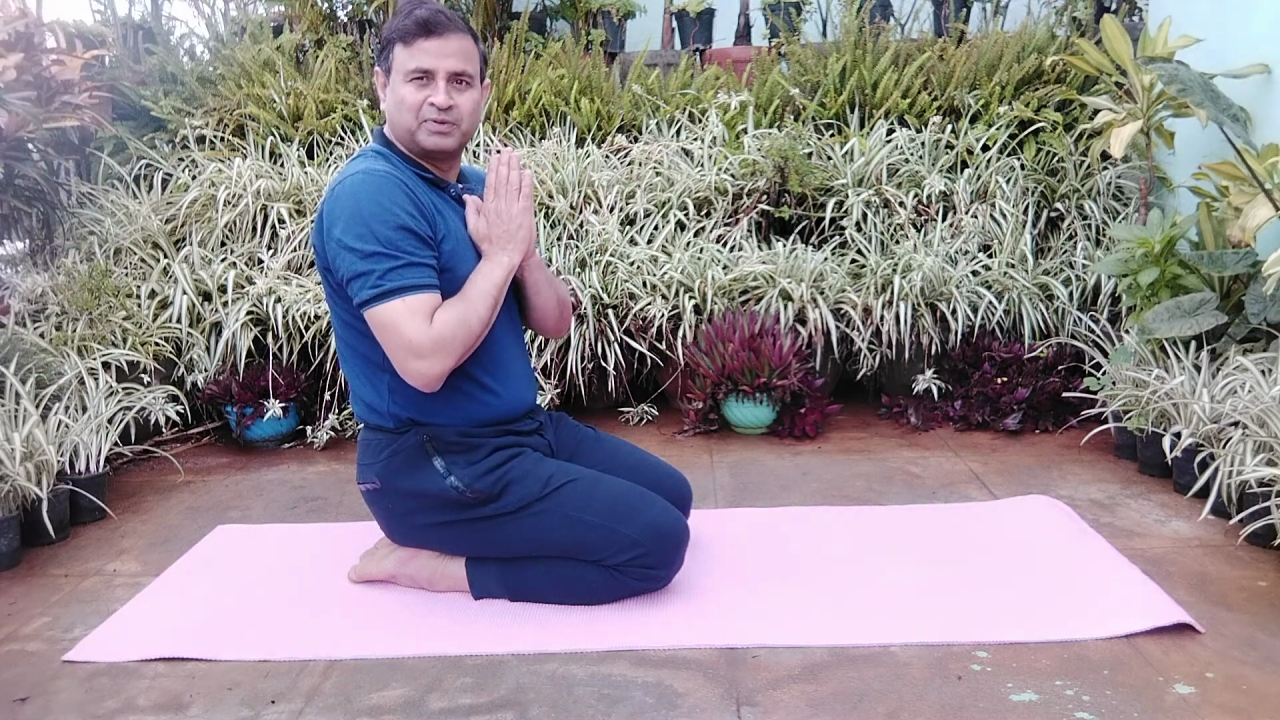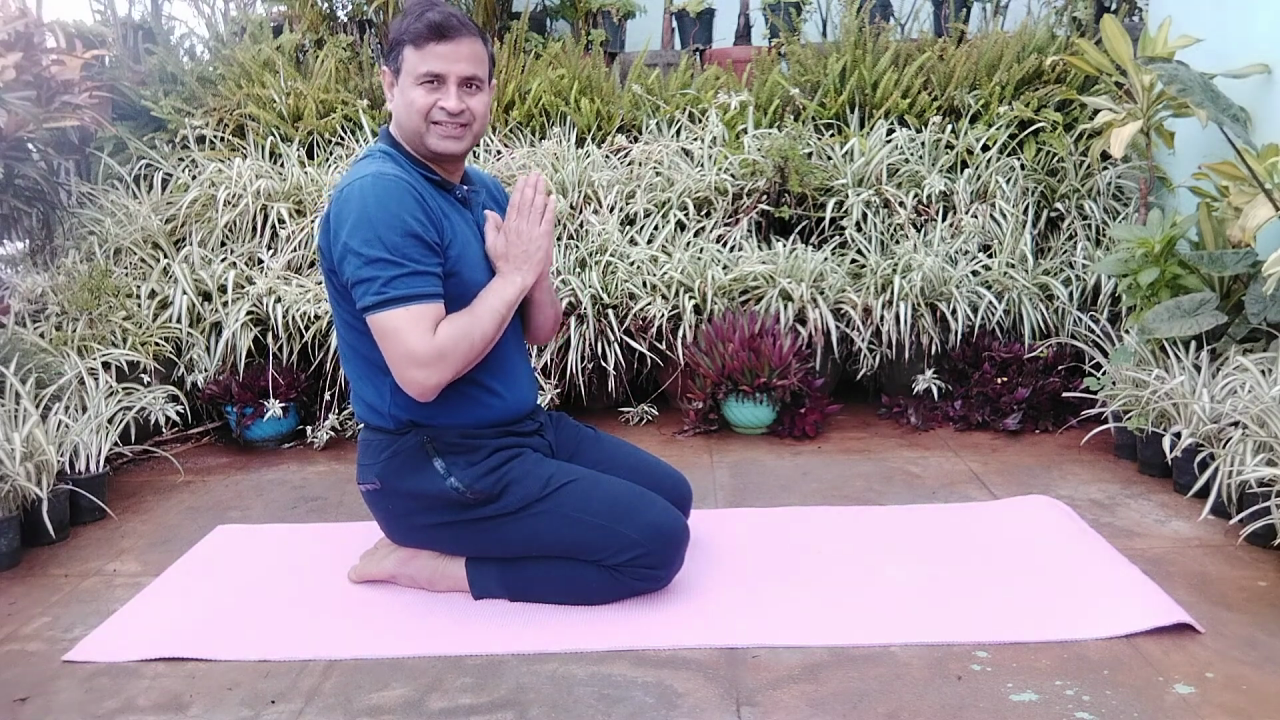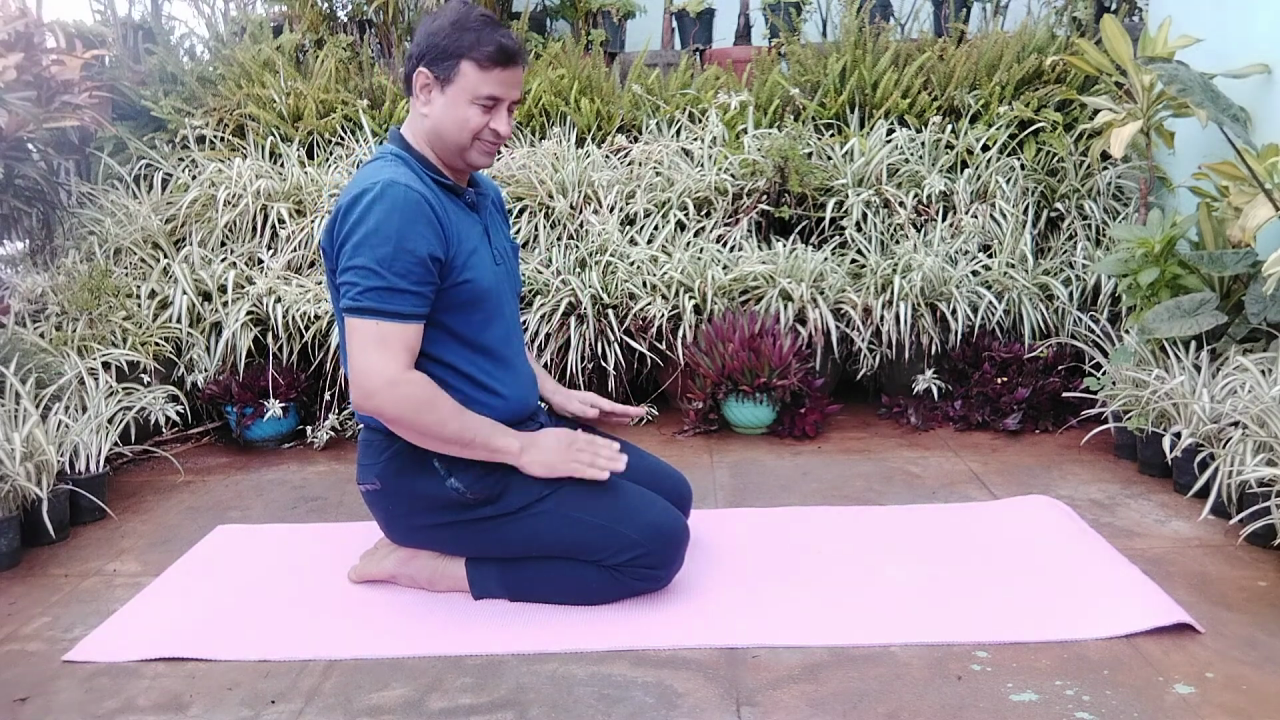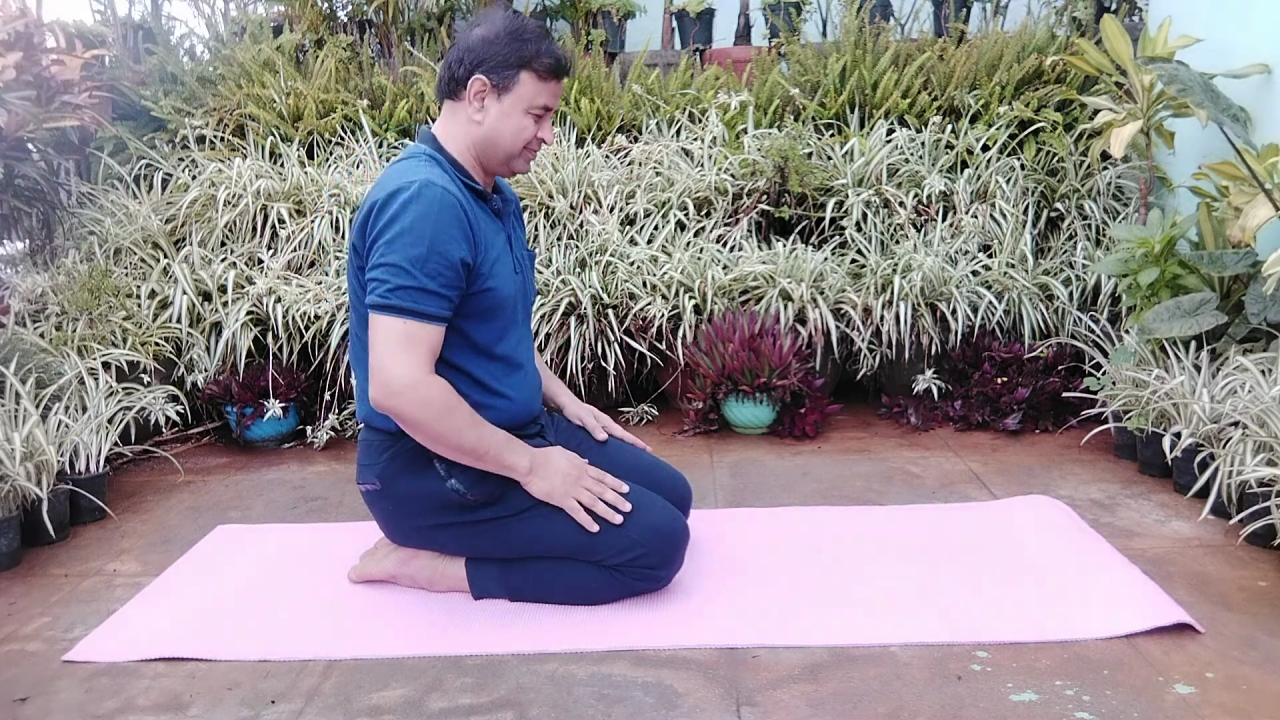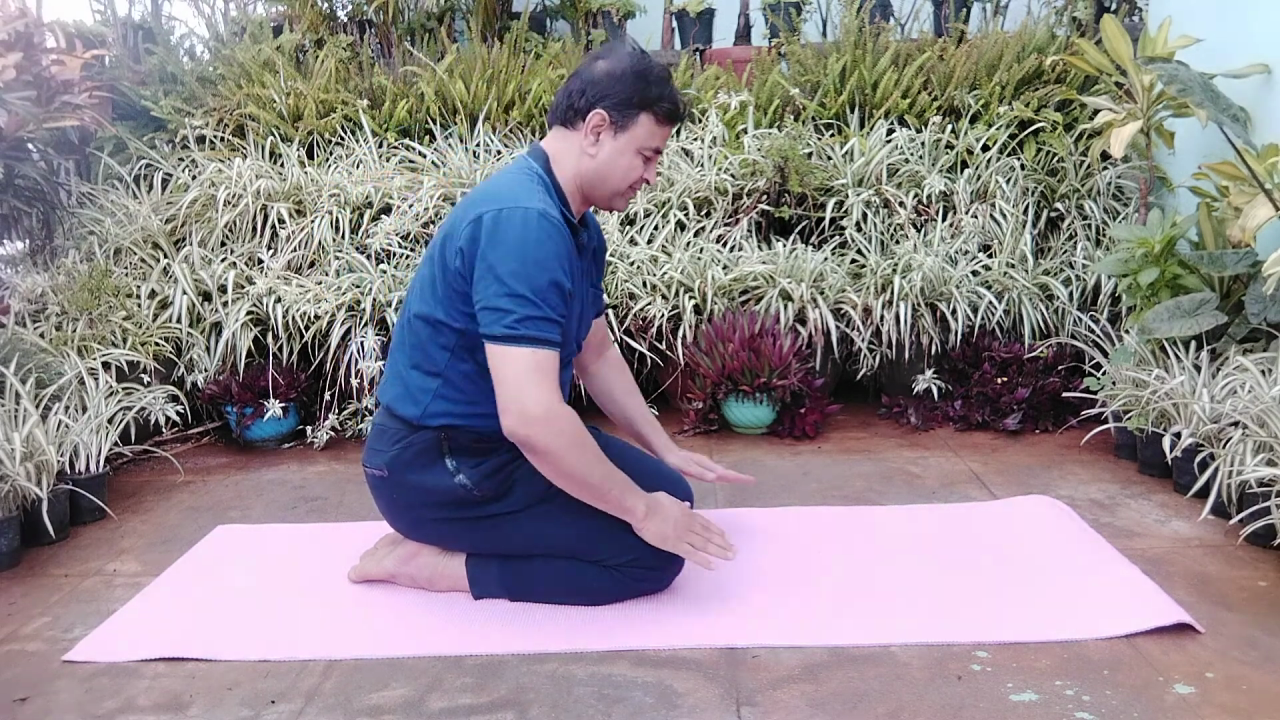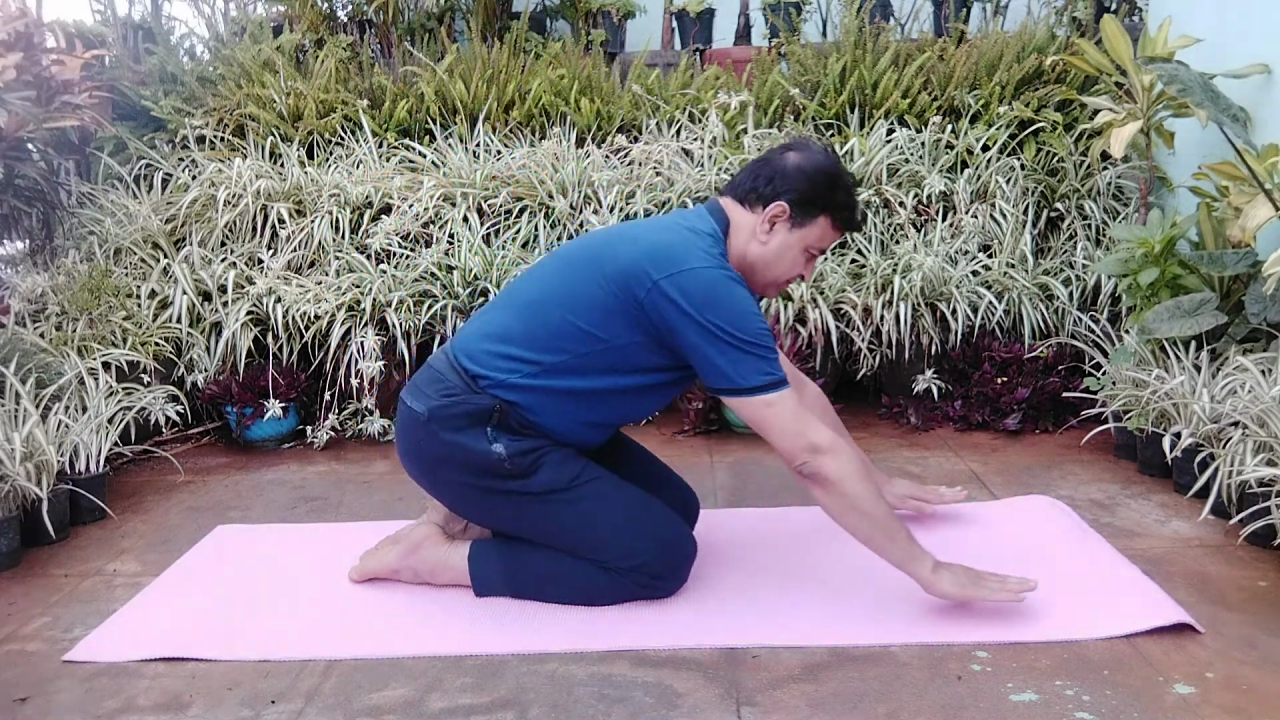
dt=0.4s
person 1, frame 1
left shoulder: (480, 188)
right shoulder: (369, 195)
left elbow: (555, 323)
right elbow: (426, 361)
left wrist: (523, 250)
right wrist: (500, 254)
right hip: (432, 464)
left knee: (670, 495)
right knee: (656, 541)
left ankle: (435, 546)
right ankle: (425, 562)
person 1, frame 2
left shoulder: (486, 191)
right shoulder: (377, 197)
left elbow: (543, 330)
right elbow: (423, 370)
left wrist: (534, 269)
right wrist: (514, 273)
right hip: (433, 465)
left knee: (670, 494)
right knee: (656, 540)
left ankle: (441, 544)
right ankle: (426, 561)
person 1, frame 3
left shoulder: (481, 193)
right shoulder: (390, 201)
right elbow: (380, 387)
left wrist: (551, 391)
right wrist: (521, 448)
left hip: (511, 431)
right hip: (434, 468)
left knee: (669, 495)
right knee: (655, 541)
left ankle: (445, 543)
right ankle: (425, 561)
person 1, frame 4
left shoulder: (494, 195)
right shoulder: (424, 201)
right elbow: (398, 388)
left wrist: (564, 401)
right wrist: (528, 466)
right hip: (433, 468)
left knee: (670, 496)
right knee: (655, 542)
left ankle: (444, 545)
right ankle: (423, 559)
person 1, frame 5
left shoulder: (576, 222)
right shoulder: (524, 221)
left elbow: (596, 351)
right elbow: (530, 416)
left wrist: (665, 449)
right wrist: (642, 512)
left hip: (501, 442)
right hip: (441, 464)
left knee: (671, 497)
right knee: (656, 550)
left ankle: (454, 539)
right ankle: (432, 560)
person 1, frame 6
left shoulder: (703, 251)
right shoulder: (699, 279)
left elbow: (796, 392)
right elbow: (813, 454)
left wrist: (880, 486)
right wrist: (929, 569)
left hip: (508, 421)
right hip: (466, 432)
left knee: (676, 508)
right knee: (662, 554)
left ankle: (475, 514)
right ankle: (444, 555)
